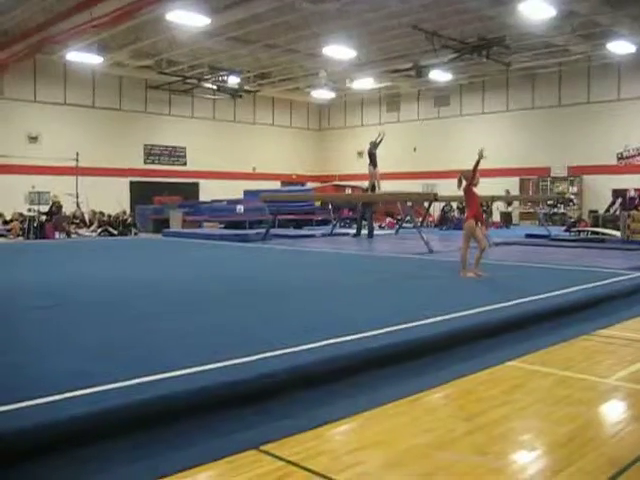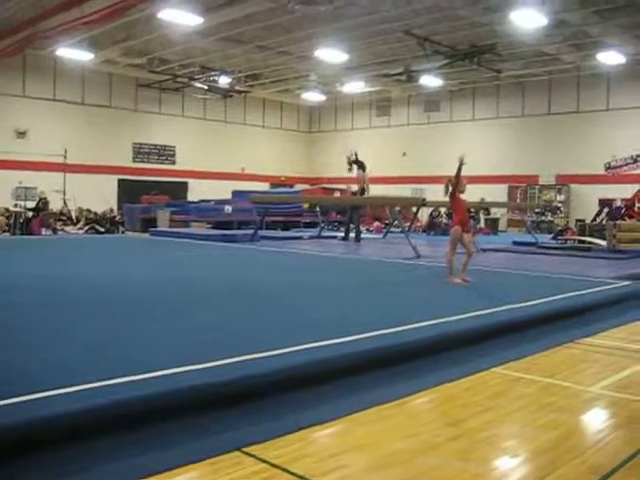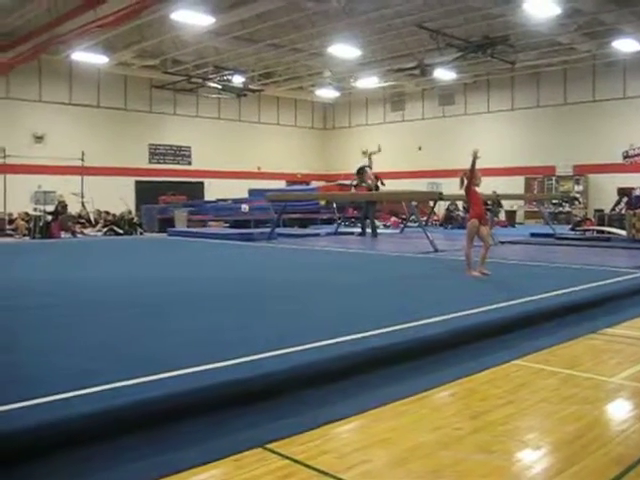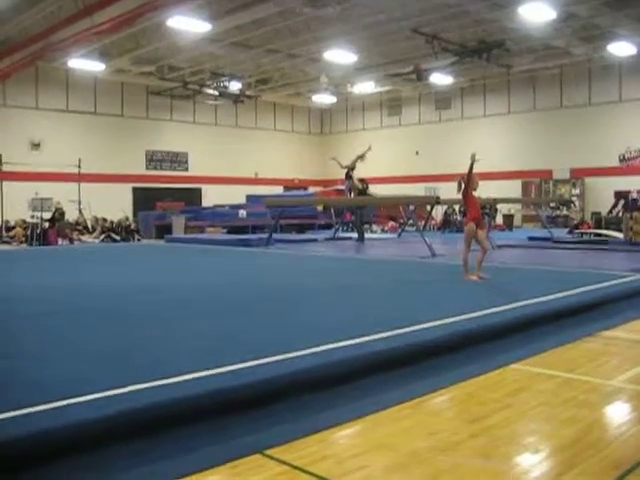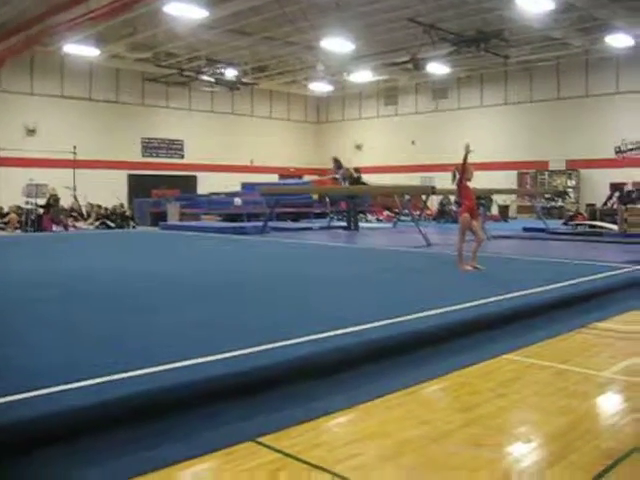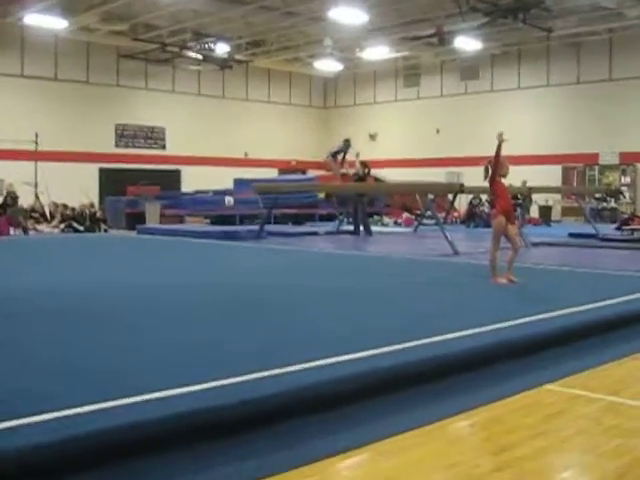
dt=0.7s
person 1, frame 1
left shoulder: (473, 193)
right shoulder: (467, 189)
left elbow: (479, 210)
right elbow: (473, 173)
left wrist: (482, 225)
right wrist: (479, 159)
left hip: (474, 221)
right hip: (470, 221)
left knee: (483, 245)
right knee: (466, 247)
left ankle: (475, 269)
right ankle: (464, 271)
person 1, frame 2
left shoulder: (461, 199)
right shoulder: (453, 196)
left elbow: (465, 215)
right elbow: (456, 180)
left wrist: (469, 230)
right wrist: (460, 165)
left hip: (463, 227)
right hip: (456, 226)
left knee: (470, 250)
right knee: (452, 252)
left ankle: (462, 274)
right ankle: (452, 276)
person 1, frame 3
left shoulder: (476, 192)
right shoulder: (468, 189)
left elbow: (481, 208)
right elbow: (470, 173)
left wrist: (486, 223)
right wrist: (474, 159)
left hip: (480, 220)
right hip: (473, 219)
left knee: (488, 243)
right knee: (469, 245)
left ankle: (480, 267)
right ankle: (469, 270)
person 1, frame 4
left shoulder: (473, 196)
right shoulder: (466, 193)
left elbow: (478, 212)
right elbow: (468, 177)
left wrist: (483, 226)
right wrist: (472, 162)
left hip: (477, 224)
right hip: (470, 223)
left knee: (485, 247)
right knee: (467, 249)
left ankle: (478, 271)
right ankle: (467, 274)
person 1, frame 5
left shoulder: (467, 187)
right shoulder: (460, 184)
left elbow: (473, 203)
right elbow: (462, 167)
left wrist: (477, 217)
right wrist: (466, 153)
left hip: (471, 214)
right hip: (464, 213)
left knee: (480, 238)
right knee: (462, 239)
left ankle: (472, 261)
right ankle: (461, 264)
person 1, frame 6
left shoulder: (502, 185)
right shoulder: (493, 181)
left elbow: (508, 204)
right elbow: (496, 160)
left wrist: (513, 221)
right wrist: (499, 144)
left hip: (507, 217)
right hip: (499, 216)
left knee: (516, 245)
right knee: (495, 248)
left ankle: (508, 273)
right ankle: (495, 276)
